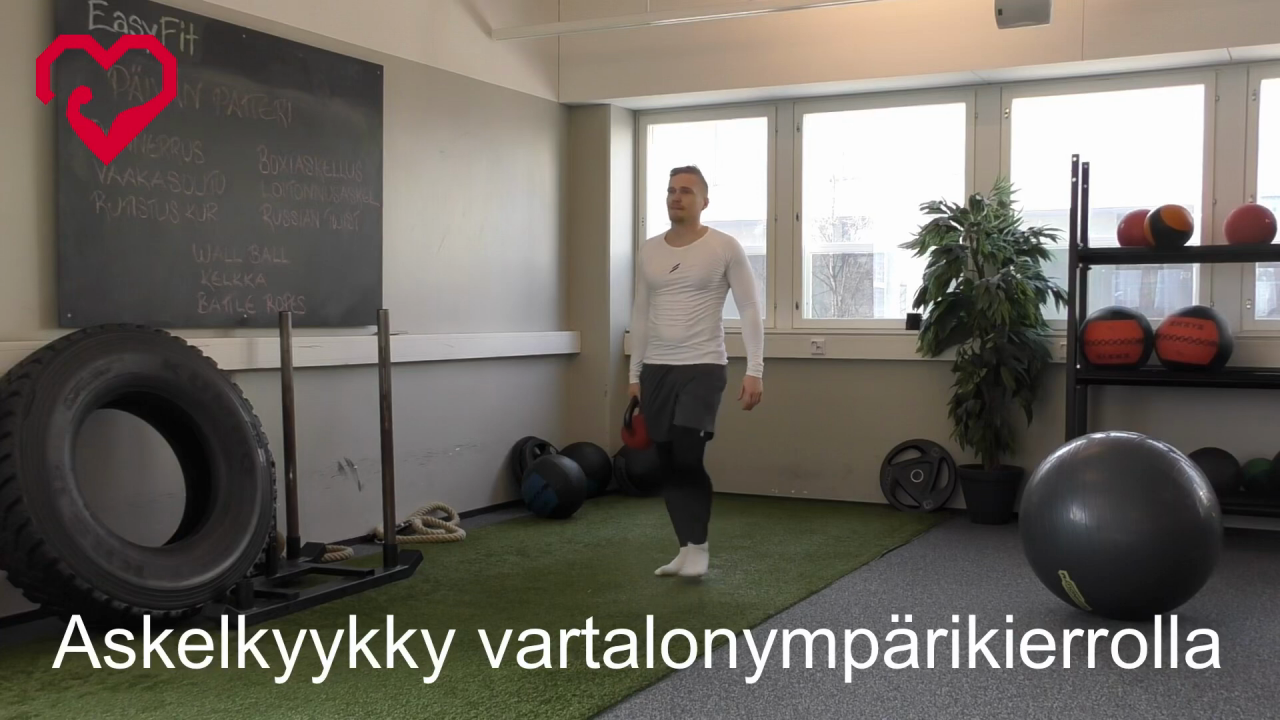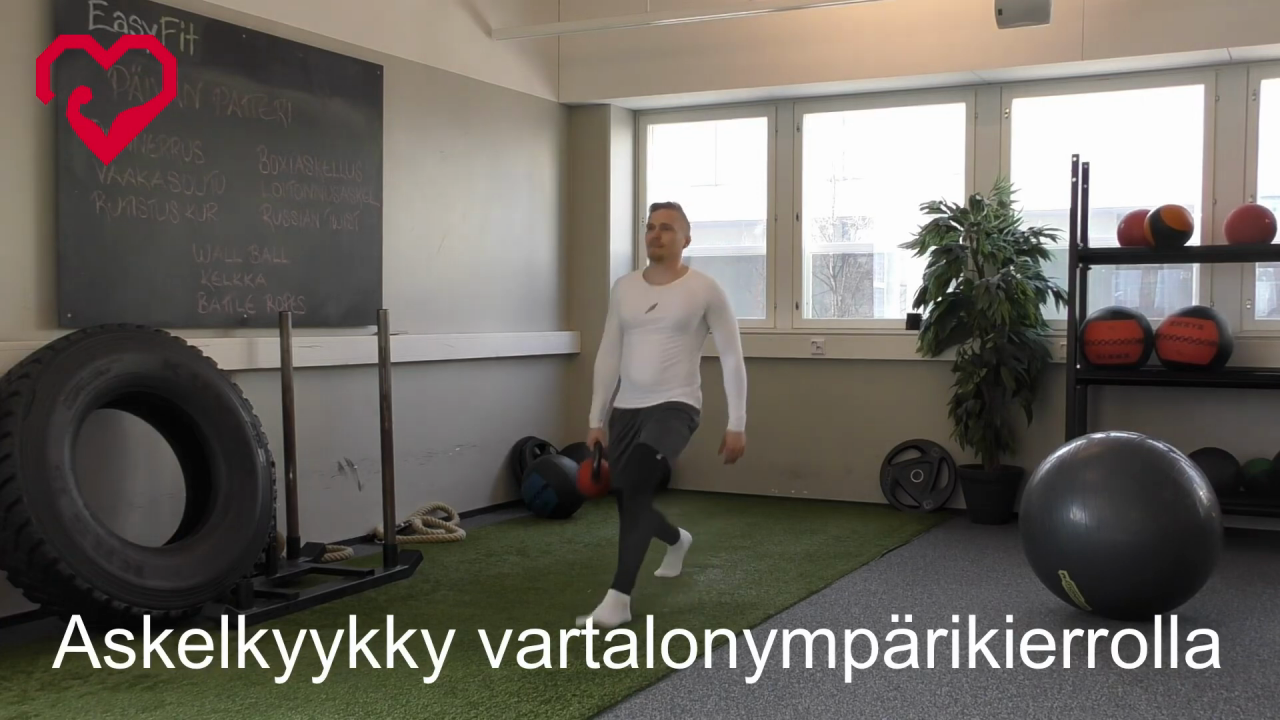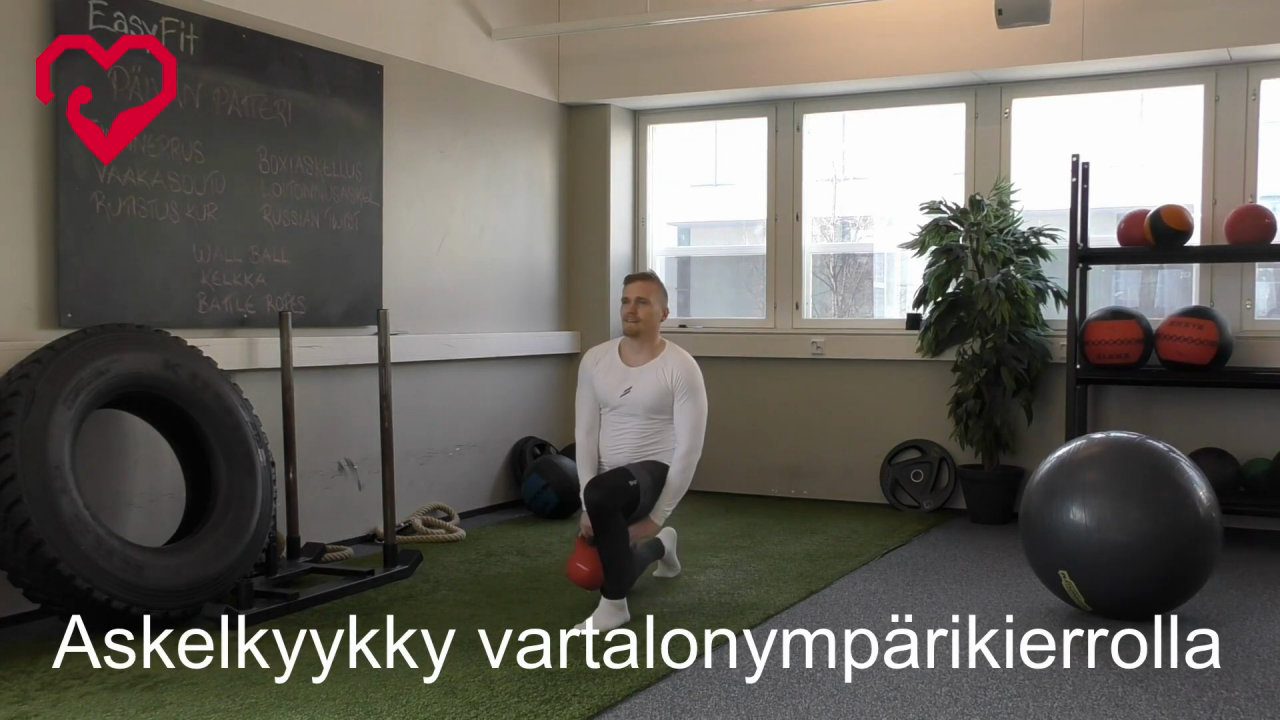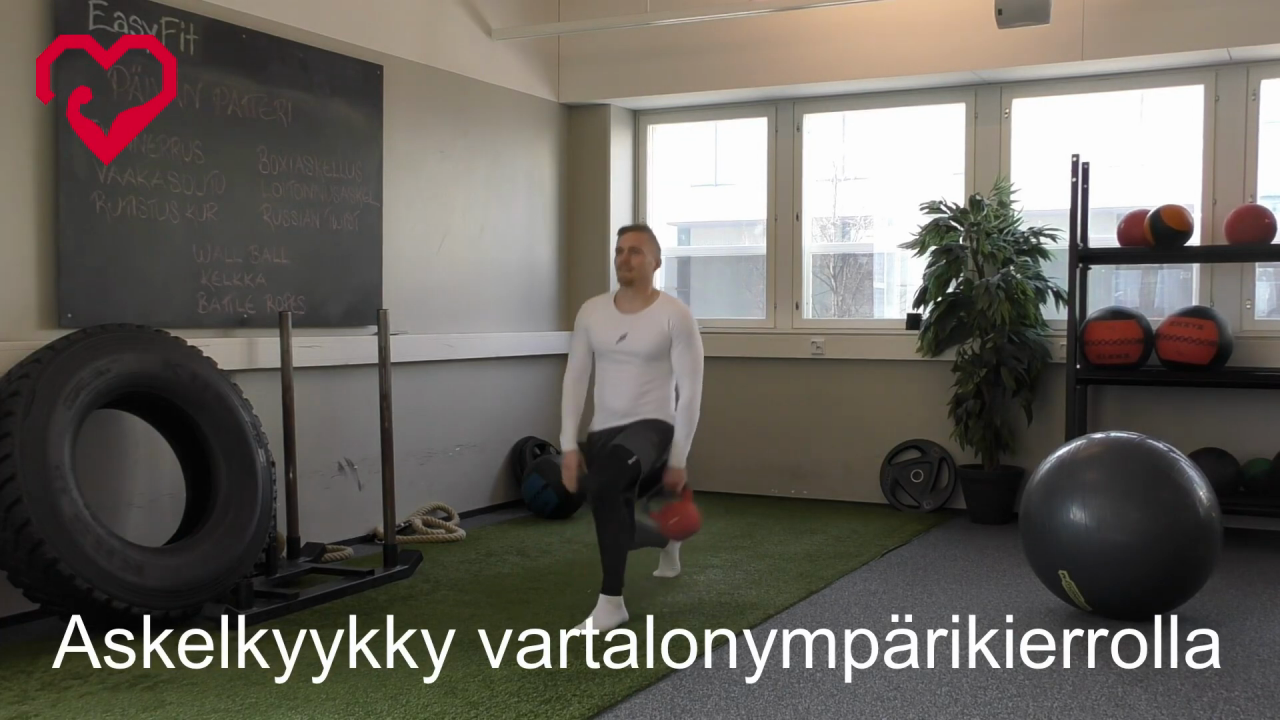
dt=0.5s
person 1, frame 1
left shoulder: (724, 248)
right shoulder: (648, 251)
left elbow: (750, 311)
right elbow: (640, 316)
left wrist: (754, 371)
right wrist: (634, 374)
left hip: (702, 368)
right hip: (657, 370)
left knee: (688, 462)
right knee: (669, 465)
left ankle: (697, 548)
right ankle: (689, 546)
person 1, frame 2
left shoulder: (704, 289)
right shoulder: (624, 287)
left elbow: (732, 358)
right elbow: (609, 354)
left wrist: (736, 424)
right wrist: (597, 418)
left hip: (674, 406)
right hip: (627, 410)
left knee: (635, 484)
right knee: (632, 502)
left ankle: (618, 599)
right ankle: (677, 541)
person 1, frame 3
left shoulder: (681, 367)
right shoulder: (594, 360)
left elbow: (690, 447)
right elbow: (585, 432)
left wrist: (656, 516)
right wrist: (587, 506)
left hip: (654, 470)
right hip: (607, 476)
left knee: (602, 495)
left ankle: (613, 606)
right ankle: (661, 545)
person 1, frame 4
left shoulder: (675, 315)
right shoulder: (591, 312)
left elbow: (690, 391)
right elbow: (574, 380)
left wrist: (678, 459)
right wrist: (569, 446)
left hip: (651, 427)
right hip: (603, 431)
left knee: (603, 485)
right knee: (617, 535)
left ankle: (611, 602)
right ankle: (665, 538)
